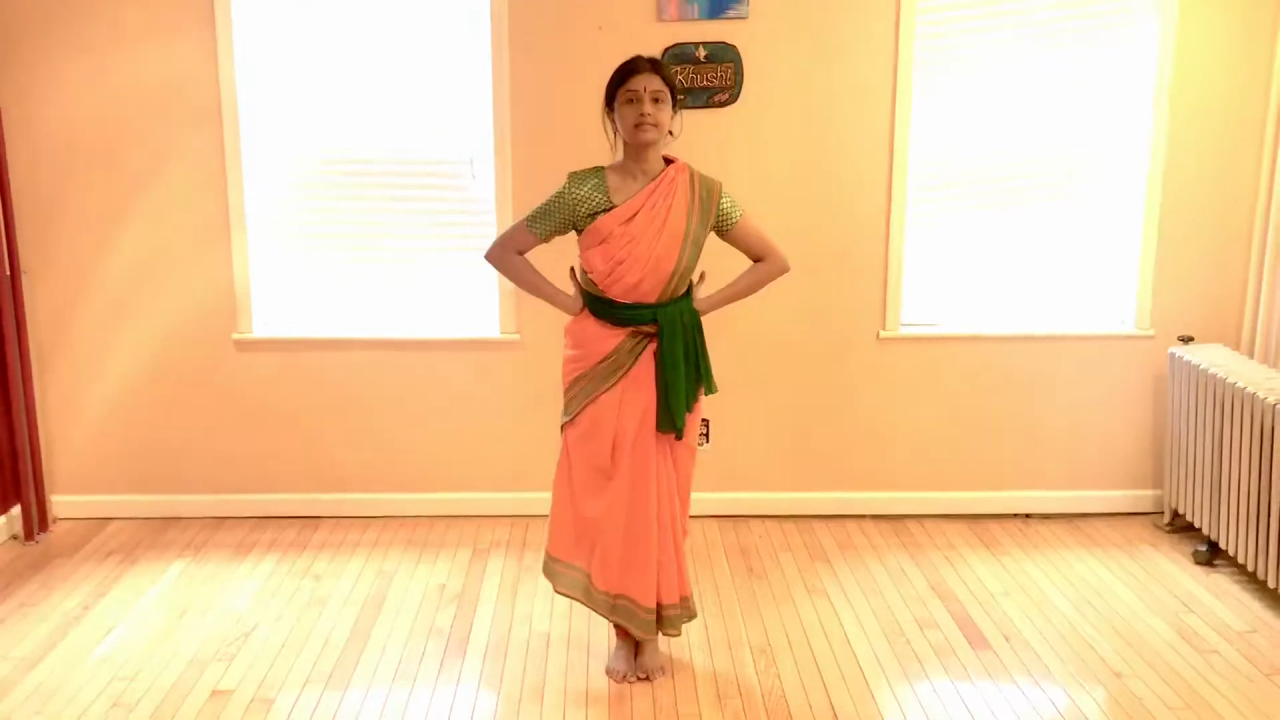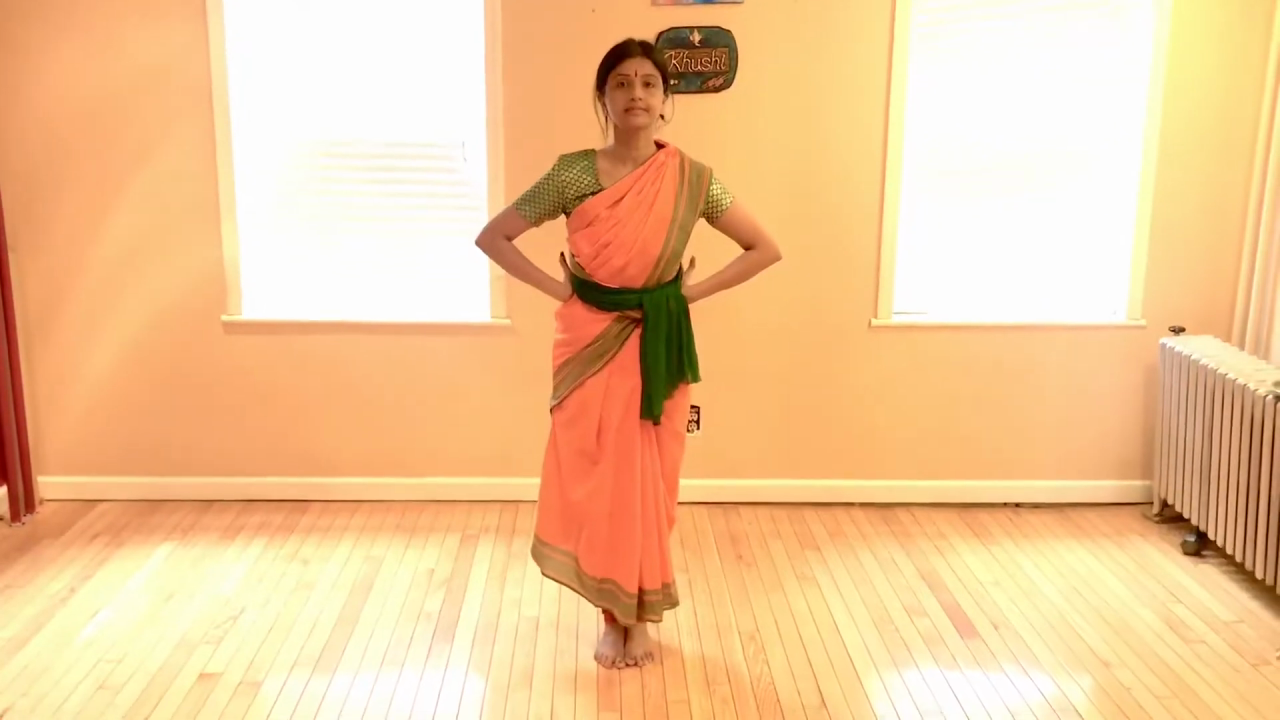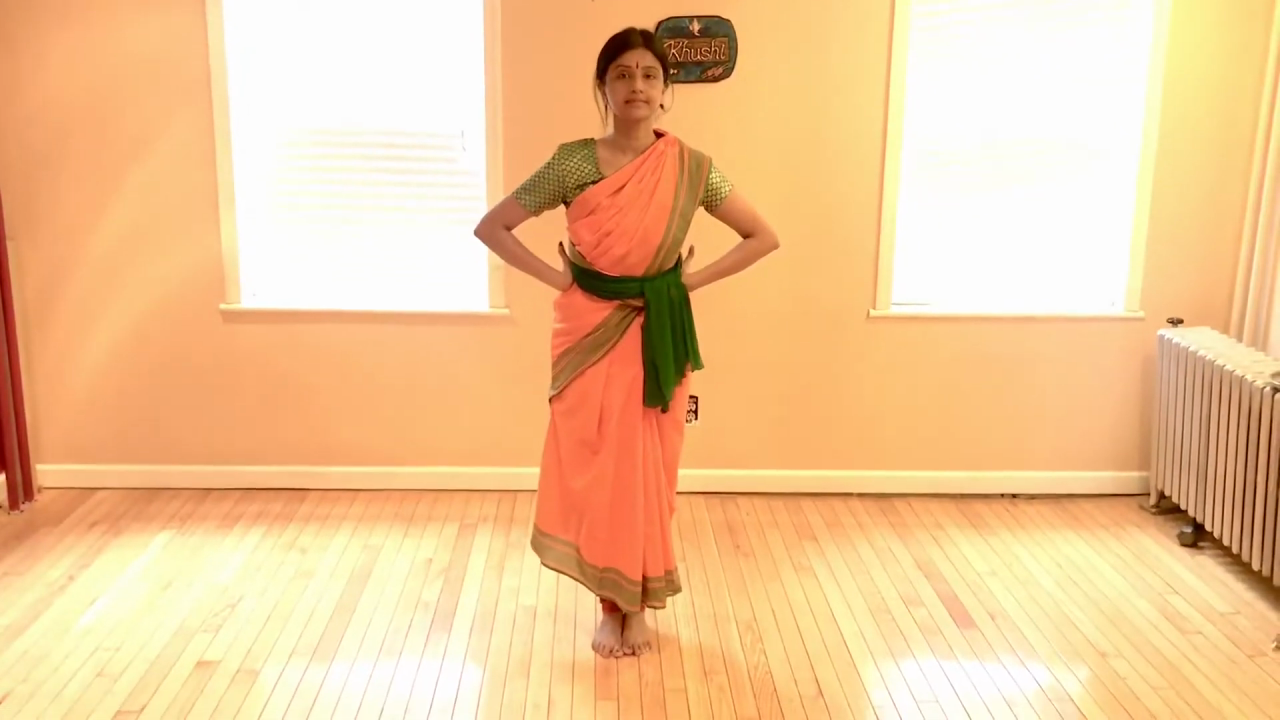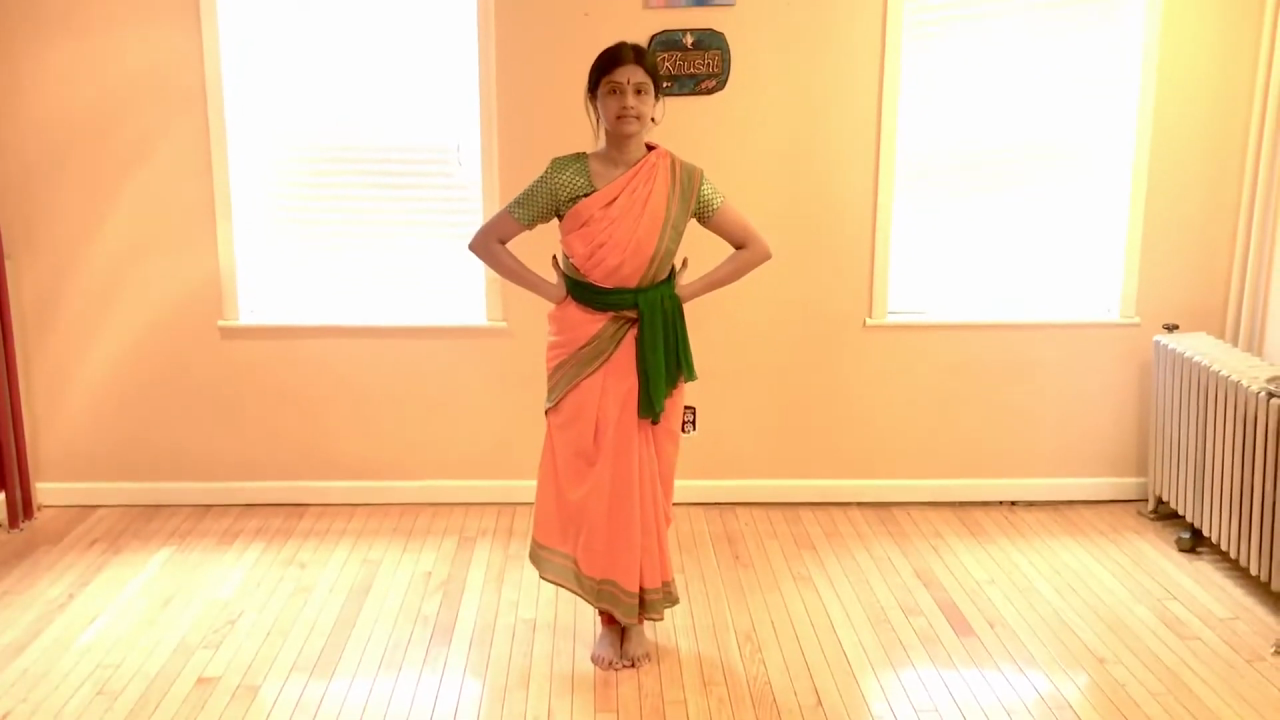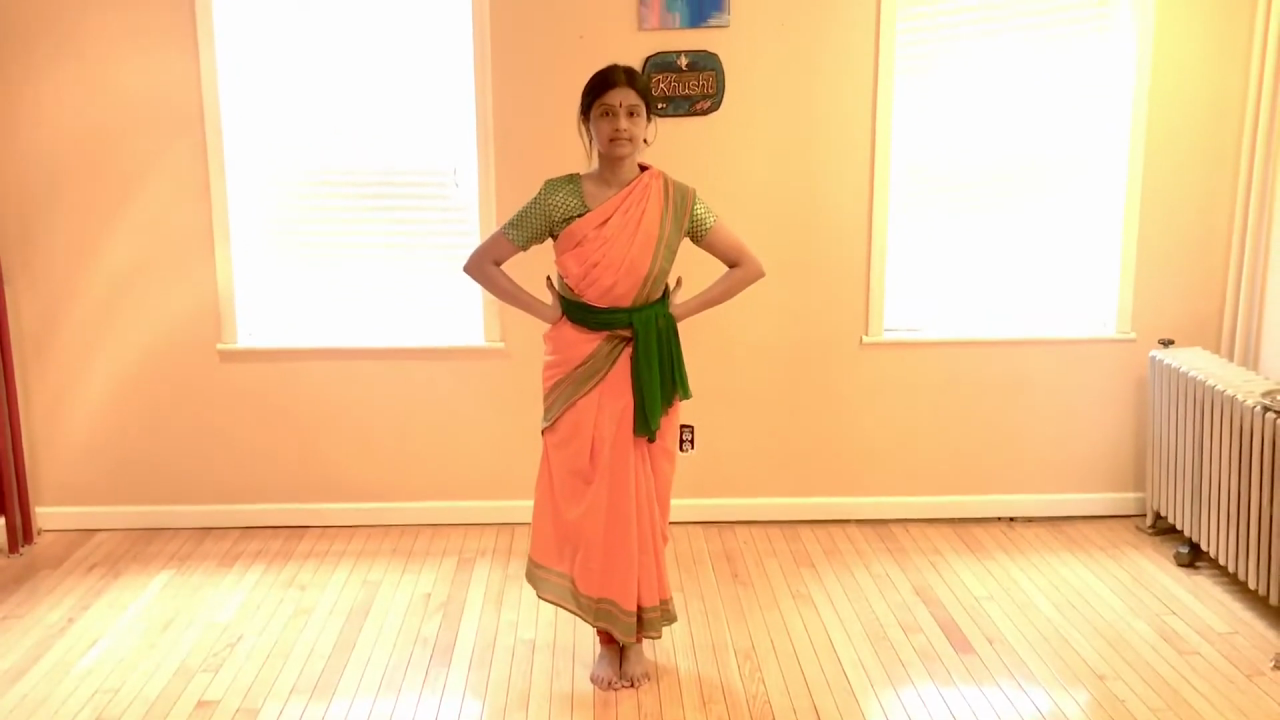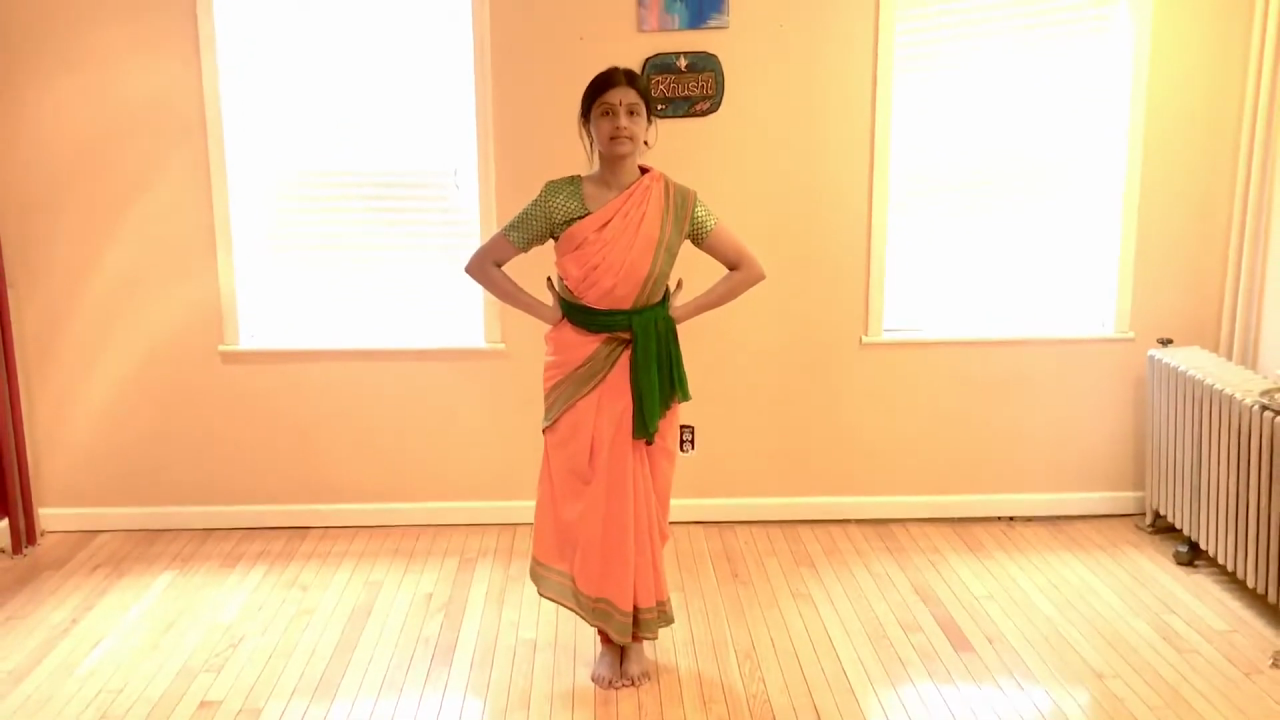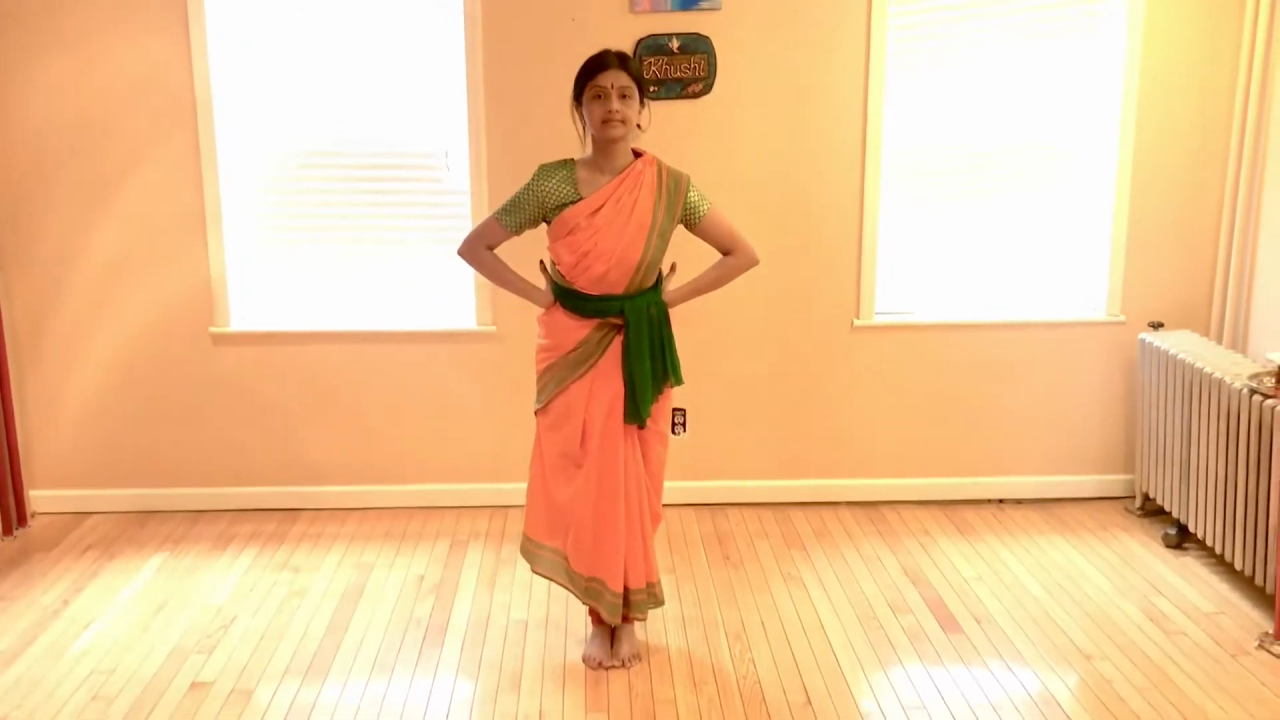
dt=0.5s
person 1, frame 1
left shoulder: (702, 193)
right shoulder: (584, 190)
left elbow: (774, 260)
right elbow: (502, 251)
left wrist: (705, 303)
right wrist: (569, 302)
left hip: (669, 360)
right hip: (602, 357)
left knee: (660, 493)
right knee: (607, 493)
left ankle: (652, 628)
right ankle: (623, 629)
person 1, frame 2
left shoulder: (691, 179)
right shoulder: (573, 173)
left elbow: (765, 248)
right elbow: (492, 236)
left wrist: (694, 290)
right wrist: (558, 288)
left hip: (656, 346)
right hip: (589, 343)
left knee: (648, 480)
right knee: (594, 479)
left ankle: (640, 615)
right ankle: (611, 615)
person 1, frame 3
left shoulder: (691, 168)
right shoulder: (573, 163)
left elbow: (763, 237)
right elbow: (491, 227)
left wrist: (693, 279)
right wrist: (557, 277)
left hip: (657, 334)
right hip: (589, 332)
left knee: (648, 468)
right knee: (594, 468)
left ankle: (639, 603)
right ankle: (609, 605)
person 1, frame 4
left shoulder: (683, 179)
right shoulder: (564, 176)
left elbow: (755, 247)
right elbow: (485, 241)
left wrist: (687, 289)
right wrist: (551, 290)
left hip: (650, 347)
right hip: (584, 345)
left knee: (645, 480)
right knee: (590, 480)
left ankle: (637, 614)
right ankle: (608, 616)
person 1, frame 5
left shoulder: (675, 200)
right shoulder: (558, 197)
left elbow: (748, 266)
right elbow: (479, 262)
left wrist: (681, 309)
right wrist: (545, 311)
left hip: (646, 368)
right hip: (580, 365)
left knee: (641, 501)
right knee: (589, 500)
left ankle: (636, 634)
right ankle: (606, 636)
person 1, frame 6
left shoulder: (676, 203)
right shoulder: (559, 199)
left elbow: (749, 268)
right elbow: (481, 264)
left wrist: (680, 312)
right wrist: (547, 312)
left hip: (645, 368)
right hip: (580, 366)
left knee: (641, 501)
right knee: (588, 501)
left ankle: (637, 634)
right ankle: (607, 636)
person 1, frame 7
left shoulder: (670, 186)
right shoulder: (552, 183)
left elbow: (742, 253)
right elbow: (473, 246)
left wrist: (672, 296)
right wrist: (540, 295)
left hip: (638, 351)
right hip: (572, 349)
left knee: (633, 484)
right knee: (581, 484)
left ankle: (628, 615)
right ankle: (599, 616)
